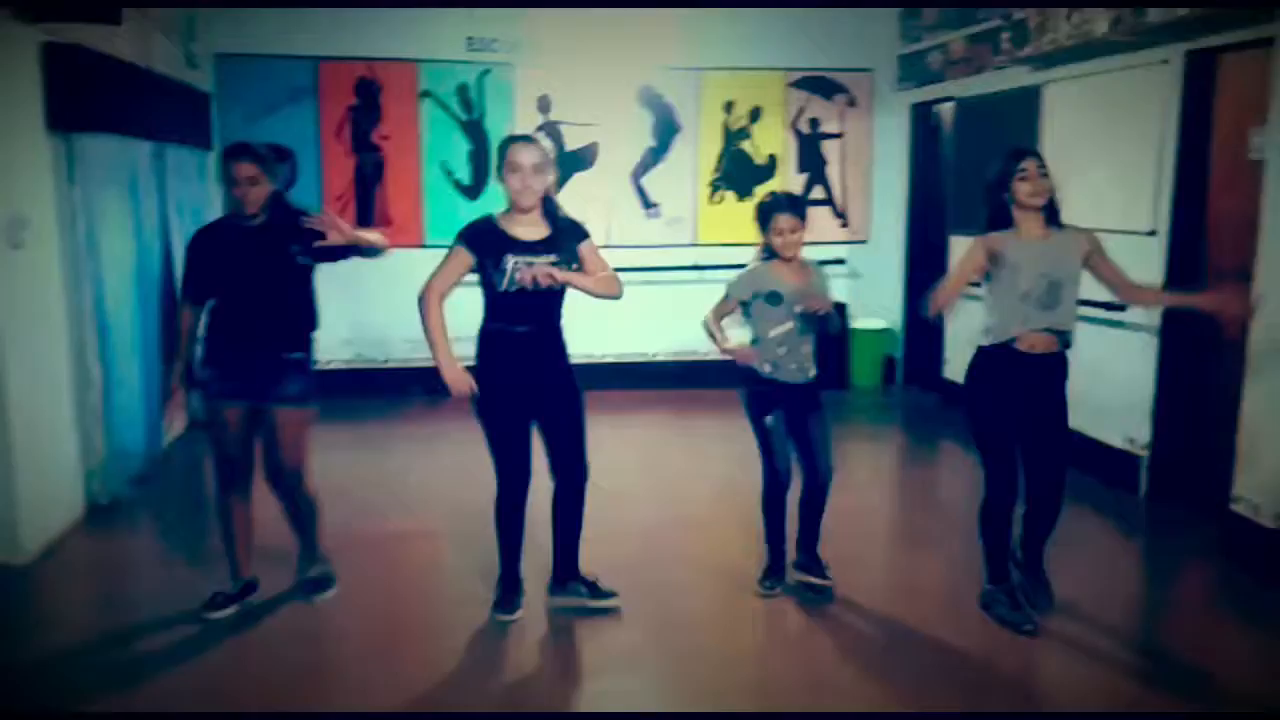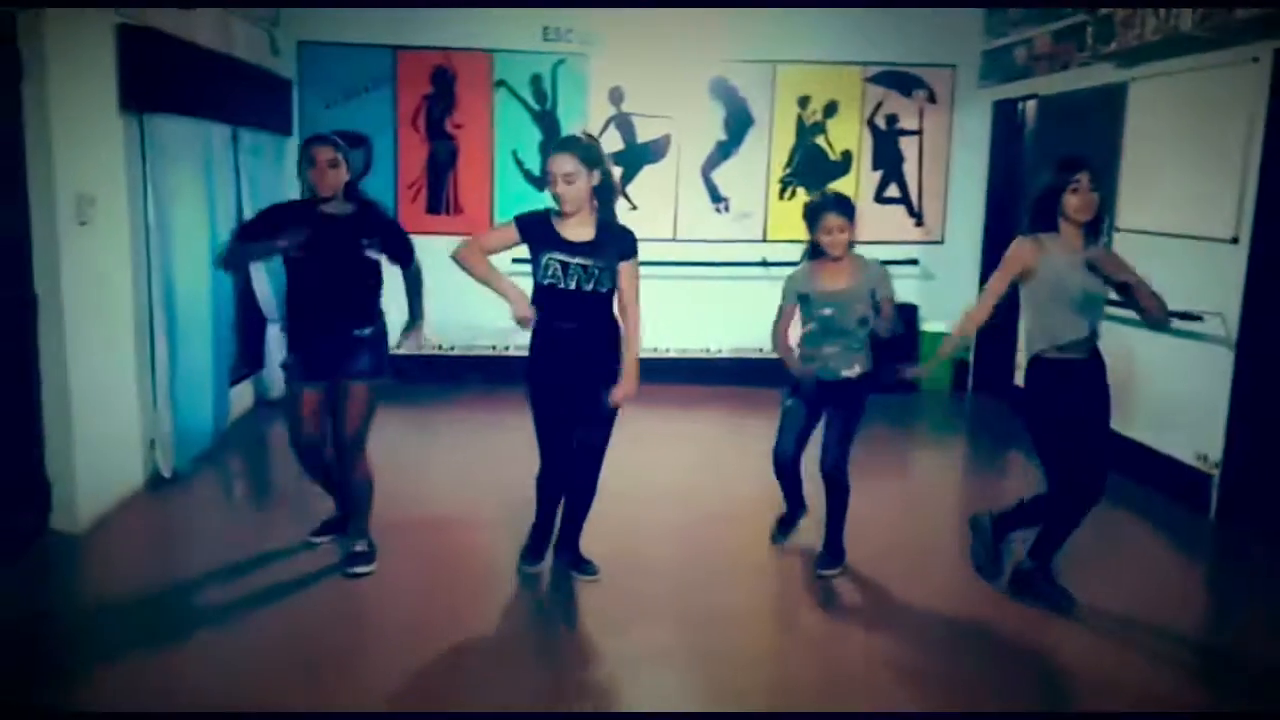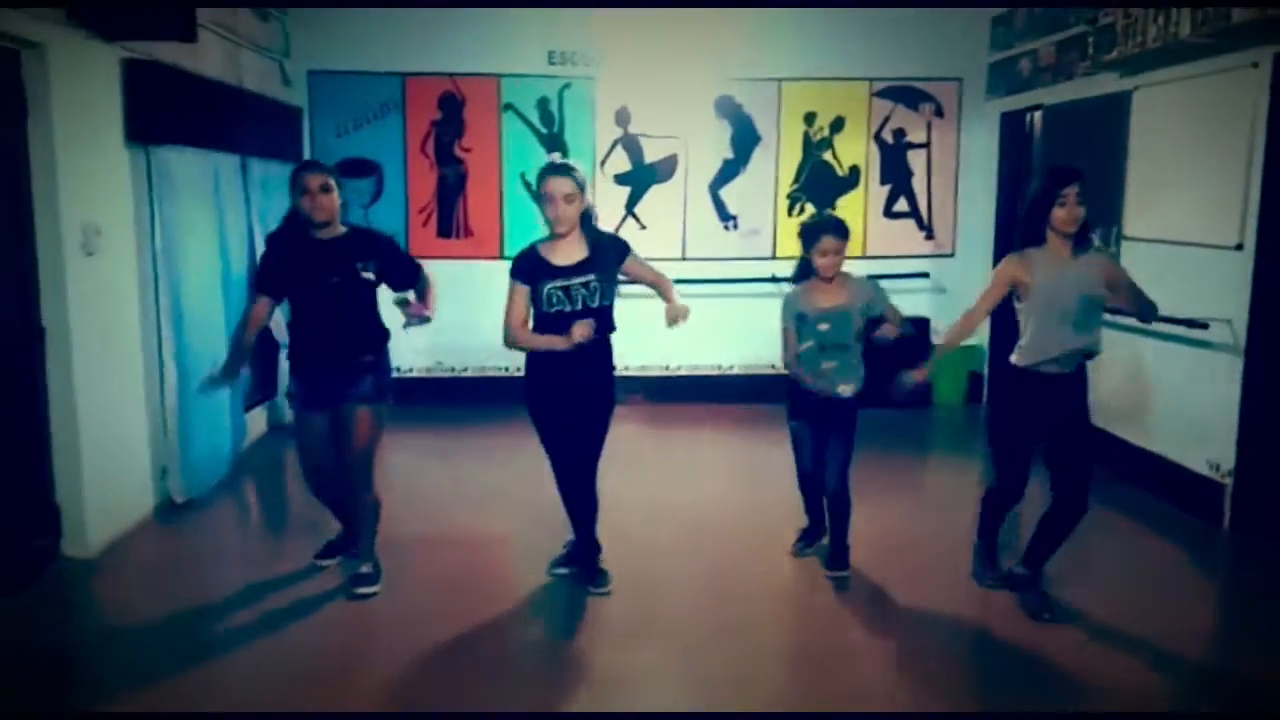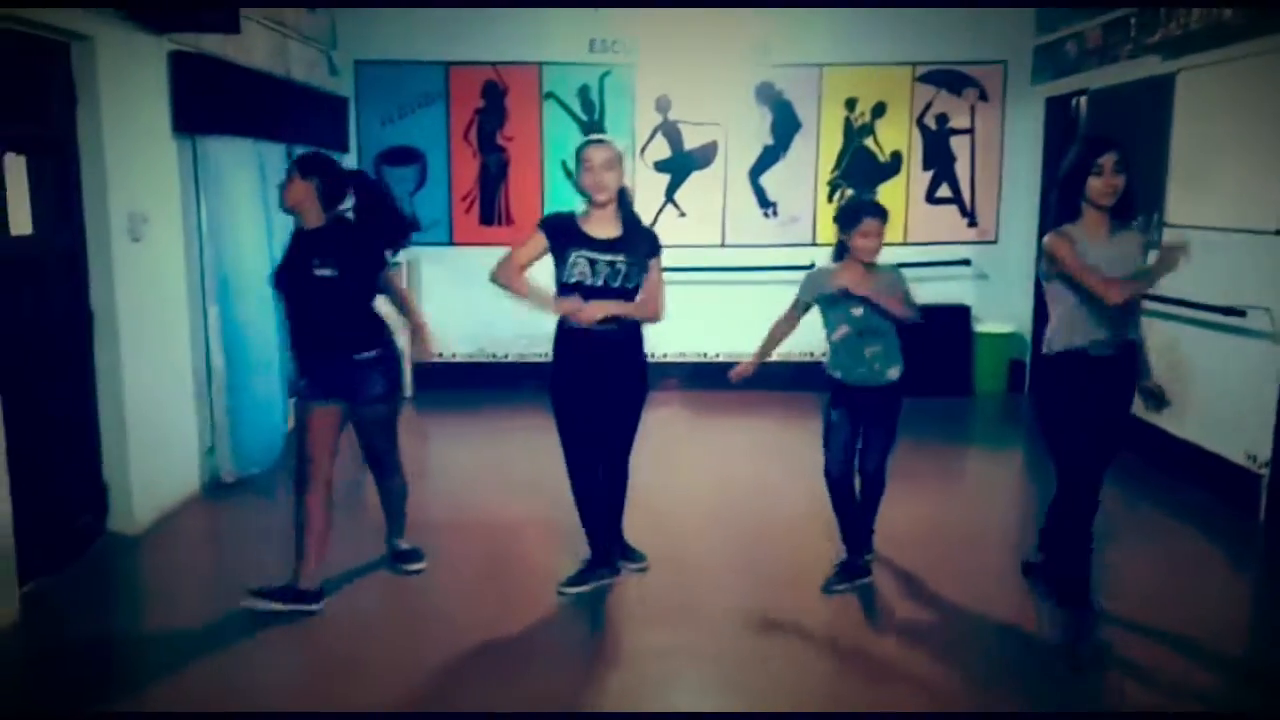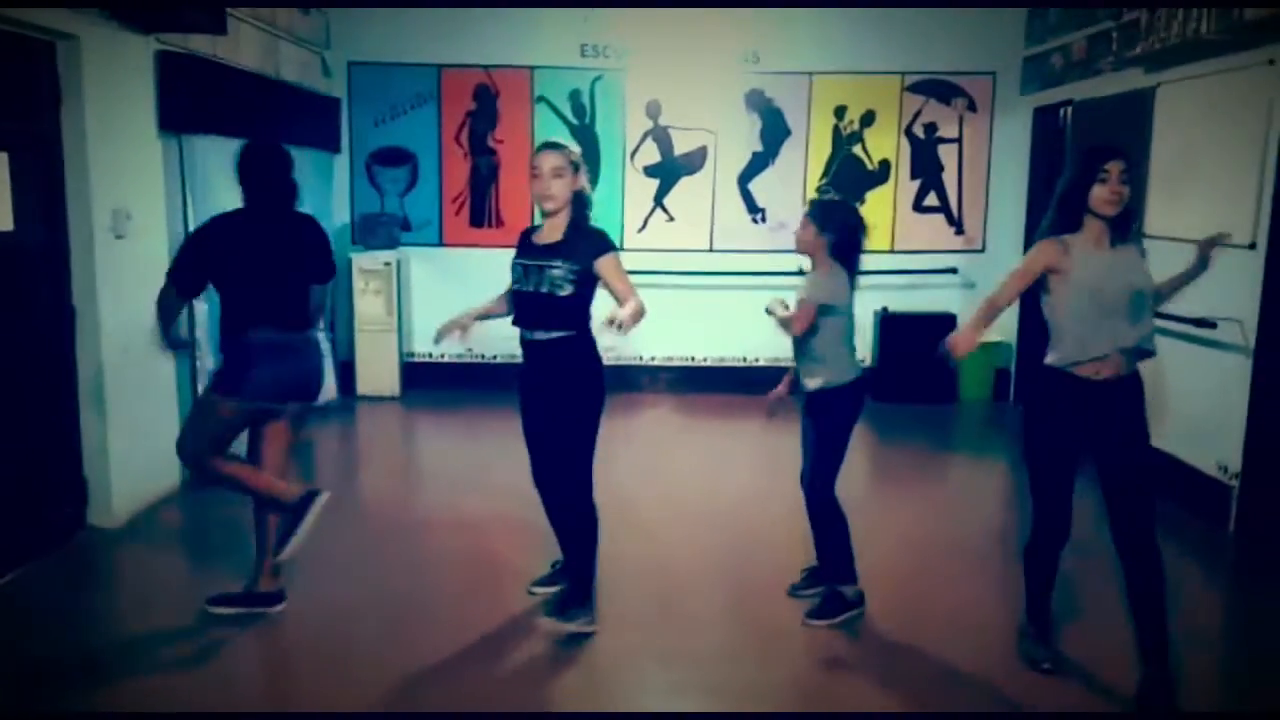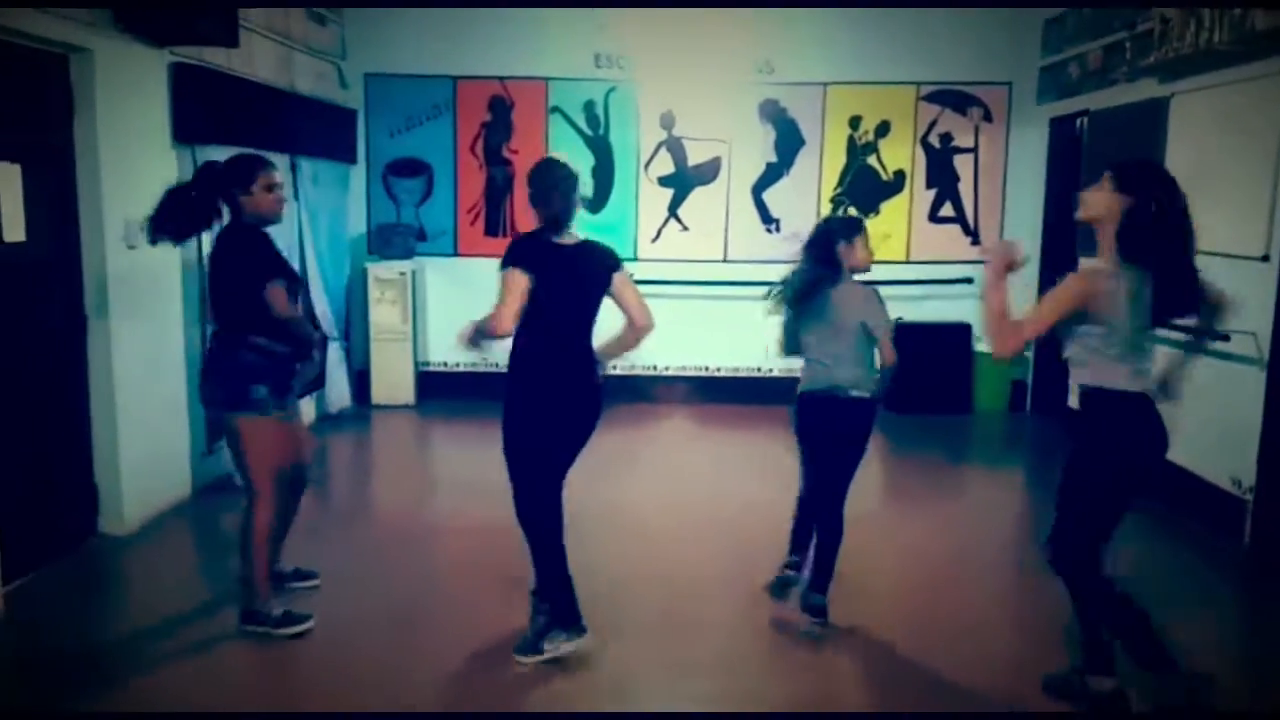
dt=0.4s
person 1, frame 1
left shoulder: (1078, 243)
right shoulder: (990, 247)
left elbow: (1129, 291)
right elbow: (938, 304)
left wrist: (1206, 300)
right wrist: (960, 276)
left hip: (1048, 374)
right hip: (997, 372)
left knee: (1048, 484)
right knee: (1002, 482)
left ankle: (1031, 561)
right ankle: (997, 584)
person 1, frame 2
left shoulder: (1105, 257)
right shoulder: (1031, 248)
left elbow: (1160, 317)
right elbow: (985, 305)
left wrist: (1129, 279)
right wrist: (939, 357)
left hip: (1091, 376)
right hip: (1050, 377)
left knee: (1090, 486)
right knee: (1071, 491)
left ankle: (1033, 569)
right ankle: (994, 527)
person 1, frame 3
left shoulder: (1101, 264)
right shoulder: (1020, 265)
left elbow: (1149, 311)
right elbow: (973, 318)
left wrist: (1131, 301)
right wrist: (930, 364)
left hip: (1071, 389)
right hip: (1023, 388)
left knee: (1074, 497)
right knee: (1010, 486)
left ankle: (1027, 573)
right ankle: (985, 548)
person 1, frame 4
left shoulder: (1133, 239)
right shoulder: (1060, 241)
right elbow: (1110, 293)
left wrist: (1143, 374)
right wrist: (1161, 268)
left hip: (1113, 373)
right hip: (1066, 375)
left knee: (1080, 487)
right knee: (1080, 492)
left ankle: (1047, 563)
right ankle: (1075, 606)
person 1, frame 5
left shoulder: (1137, 256)
right shoulder: (1054, 251)
right elbow: (1003, 297)
left wrist: (1197, 267)
right wrist: (972, 329)
left hip: (1122, 401)
right hip: (1059, 398)
left knee: (1137, 537)
right knee: (1051, 525)
left ankle: (1156, 668)
right ankle: (1036, 626)
person 1, frame 6
left shoulder: (1091, 278)
right shoulder: (1146, 270)
left elbow: (1008, 342)
right elbow: (1207, 312)
left wrist: (996, 274)
right wrist: (1173, 370)
left hip: (1109, 426)
right hip: (1136, 423)
left knee: (1073, 554)
right knee: (1078, 550)
left ankle: (1146, 666)
right ankle: (1098, 670)
person 2, frame 1
left shoulder: (570, 232)
right shoulder: (482, 234)
left elbow: (612, 287)
right elbow: (431, 295)
left wrist: (555, 273)
right wrist: (446, 360)
left hip: (553, 365)
right hip: (499, 367)
left knee: (573, 472)
right knee: (514, 478)
left ankle: (567, 577)
right ankle: (509, 580)
person 2, frame 2
left shoulder: (618, 238)
right shoulder: (534, 224)
left elbow: (629, 312)
right elbow: (466, 252)
left wrist: (628, 373)
right wrist: (512, 295)
left hip: (600, 358)
right hip: (549, 356)
left knee: (588, 460)
right knee: (554, 458)
left ankle: (568, 543)
right ankle: (539, 536)
person 2, frame 3
left shoulder: (610, 249)
right shoulder: (527, 263)
left elbow: (662, 281)
right elbow: (512, 335)
left wrist: (673, 302)
right wrist: (565, 342)
left hip: (595, 375)
right hip: (546, 377)
left knee: (582, 467)
right knee: (565, 466)
left ankle: (585, 552)
right ankle: (583, 543)
person 2, frame 4
left shoulder: (643, 239)
right shoulder: (558, 227)
left elbow: (653, 310)
right elbow: (502, 273)
left wrist: (609, 307)
right wrist: (553, 301)
left hip: (624, 362)
right hip: (572, 361)
left knee: (614, 458)
right knee: (582, 462)
left ankle: (615, 539)
right ankle: (602, 557)
person 2, frame 5
left shoulder: (591, 241)
right shoulder: (527, 239)
left elbow: (634, 302)
left wrist: (624, 315)
right wrist: (473, 316)
left hip: (574, 374)
right hip: (535, 373)
left knee: (571, 482)
right knee: (547, 478)
left ankle: (581, 598)
right ankle: (573, 562)
person 2, frame 6
left shoulder: (524, 252)
right shoulder: (600, 257)
left elbow: (502, 323)
right elbow: (642, 321)
left wrist: (473, 332)
right wrist: (607, 353)
left hip: (532, 389)
right hip: (582, 390)
left knee: (530, 500)
right knee: (548, 493)
left ankle: (564, 621)
right ankle: (550, 601)
person 3, frame 1
left shoulder: (299, 229)
right shoulder: (209, 241)
left elbow: (377, 246)
right elbow: (190, 309)
left wrist: (346, 235)
right wrist: (177, 375)
left hip: (286, 366)
right hip: (227, 369)
left knee: (286, 474)
right knee: (231, 478)
left ankle: (314, 560)
right ankle: (240, 579)
person 3, frame 2
left shoulder: (374, 221)
right shoulder: (282, 218)
left elbow: (409, 265)
right elbow: (228, 259)
left wrist: (416, 319)
right wrist: (268, 247)
left hip: (359, 346)
right hip: (305, 347)
left knee: (349, 449)
right knee: (309, 449)
left ankle: (360, 536)
right ankle: (343, 511)
person 3, frame 3
left shoulder: (372, 244)
right shoulder: (284, 251)
left elbow: (419, 279)
right elbow: (259, 310)
left wrist: (423, 306)
right wrist: (234, 364)
left hip: (364, 372)
right hip: (309, 375)
left knee: (356, 472)
right knee: (318, 474)
left ankle: (364, 559)
right ankle: (351, 527)
person 3, frame 4
left shoulder: (346, 235)
right shoulder: (299, 239)
left elbow: (391, 281)
left wrist: (418, 328)
left hip: (368, 365)
right hip: (318, 372)
left knee: (384, 461)
right knee: (311, 472)
left ankle: (398, 541)
right ankle: (305, 585)
person 3, frame 5
left shoulder: (216, 233)
right shoulder: (309, 230)
left elbow: (171, 300)
left wrist: (169, 335)
left hip: (252, 360)
right hip: (301, 359)
left knee: (196, 453)
right knee: (266, 469)
left ankle: (296, 499)
right ankle: (264, 585)
person 3, frame 6
left shoulder: (232, 243)
right shoulder: (251, 244)
left elbow: (239, 316)
right elbow: (283, 308)
left wrist: (289, 349)
right wrist: (308, 341)
left hip: (258, 376)
right hip: (249, 378)
left knee: (294, 474)
right knee: (266, 489)
left ankle: (265, 569)
right ankle: (260, 605)
person 4, frame 1
left shoulder: (813, 275)
right shoulder: (752, 277)
left elbow: (829, 326)
right elbow: (712, 320)
left wrist: (826, 312)
right wrist: (729, 347)
left hip: (805, 386)
right hip: (765, 386)
left knee: (821, 470)
right knee: (779, 473)
left ankle: (807, 554)
right ankle: (774, 560)
person 4, frame 2
left shoulder: (873, 272)
right shoulder: (800, 279)
left elbow: (891, 322)
right elbow: (780, 326)
left wrist: (885, 329)
right wrist: (791, 359)
left hip: (850, 383)
right hip: (808, 380)
left knee: (834, 465)
right knee: (784, 455)
left ankle: (834, 545)
right ankle: (794, 509)
person 4, frame 3
left shoulder: (863, 290)
right shoulder: (795, 299)
left elbow: (900, 324)
right elbow: (789, 353)
left wrist: (894, 328)
right wrist: (804, 379)
left hip: (842, 402)
right hip: (803, 399)
left knee: (834, 482)
right knee: (807, 476)
left ankle: (838, 547)
right ankle: (815, 525)
person 4, frame 4
left shoulder: (890, 276)
right shoulder: (820, 279)
left elbow: (913, 317)
right elbow: (787, 322)
left wrist: (871, 293)
right wrist: (754, 361)
left hip: (885, 389)
right hip: (843, 389)
left knee: (873, 473)
right knee: (837, 473)
left ankle: (864, 536)
right ankle: (856, 559)
person 4, frame 5
left shoulder: (824, 277)
right shoulder: (832, 277)
left elbow: (797, 328)
left wrist: (778, 309)
right wrist: (788, 382)
left hip: (837, 395)
right hip: (822, 394)
left knee: (818, 487)
right knee: (813, 483)
left ankle: (847, 589)
right ankle: (827, 569)
person 4, frame 6
left shoulder: (808, 294)
right shoulder: (864, 295)
left elbow: (788, 348)
right elbow: (889, 359)
right wrist: (875, 385)
left hip: (810, 405)
right hip: (851, 408)
left knee: (812, 489)
right knee: (833, 496)
left ankle: (793, 565)
right ankle: (816, 593)
